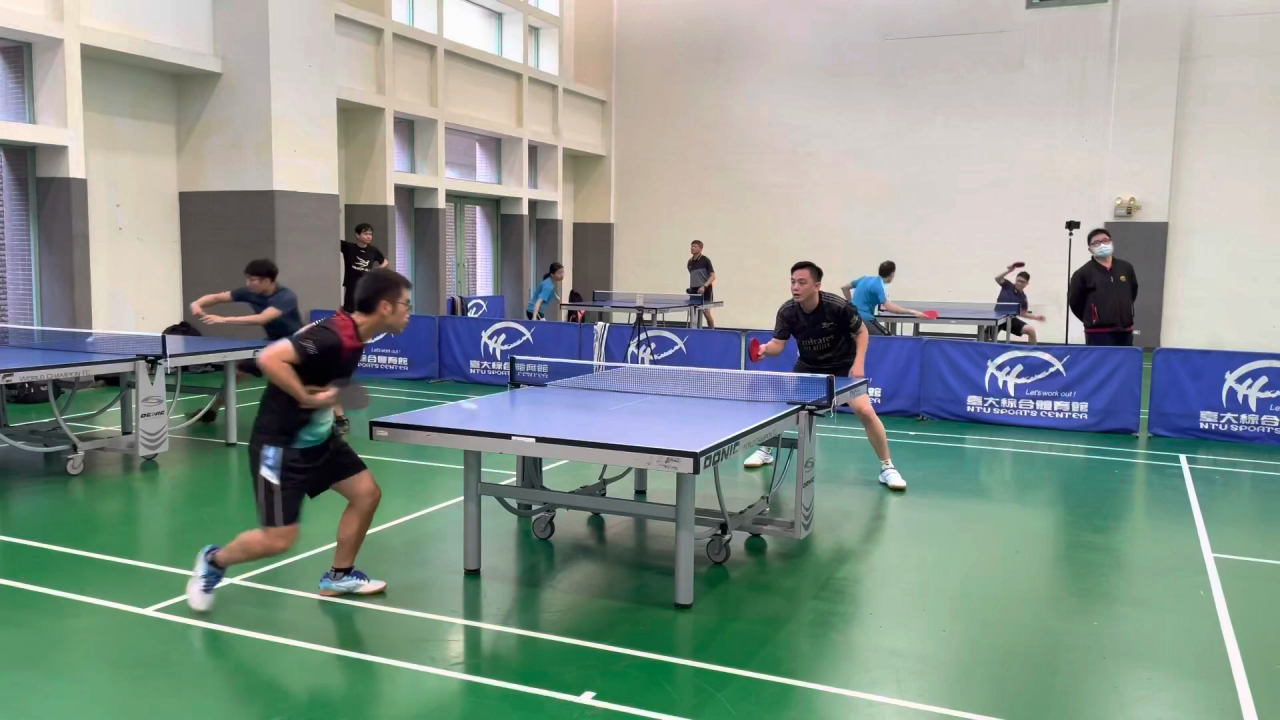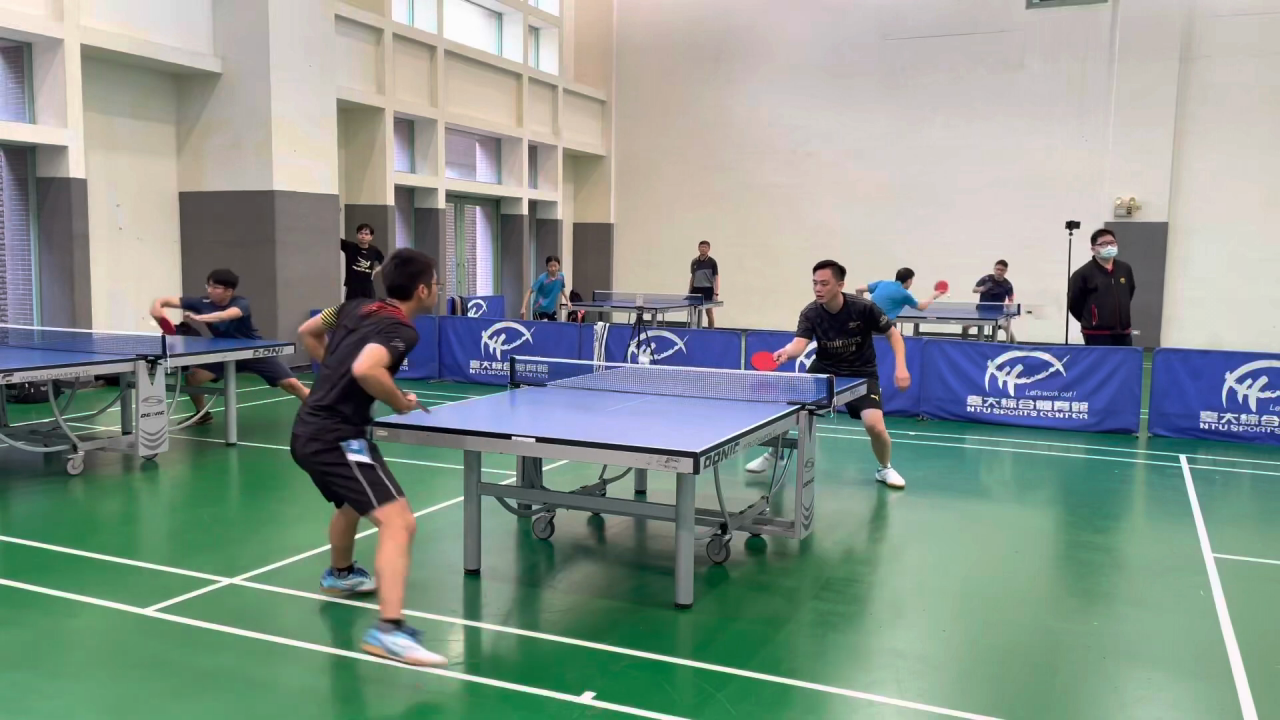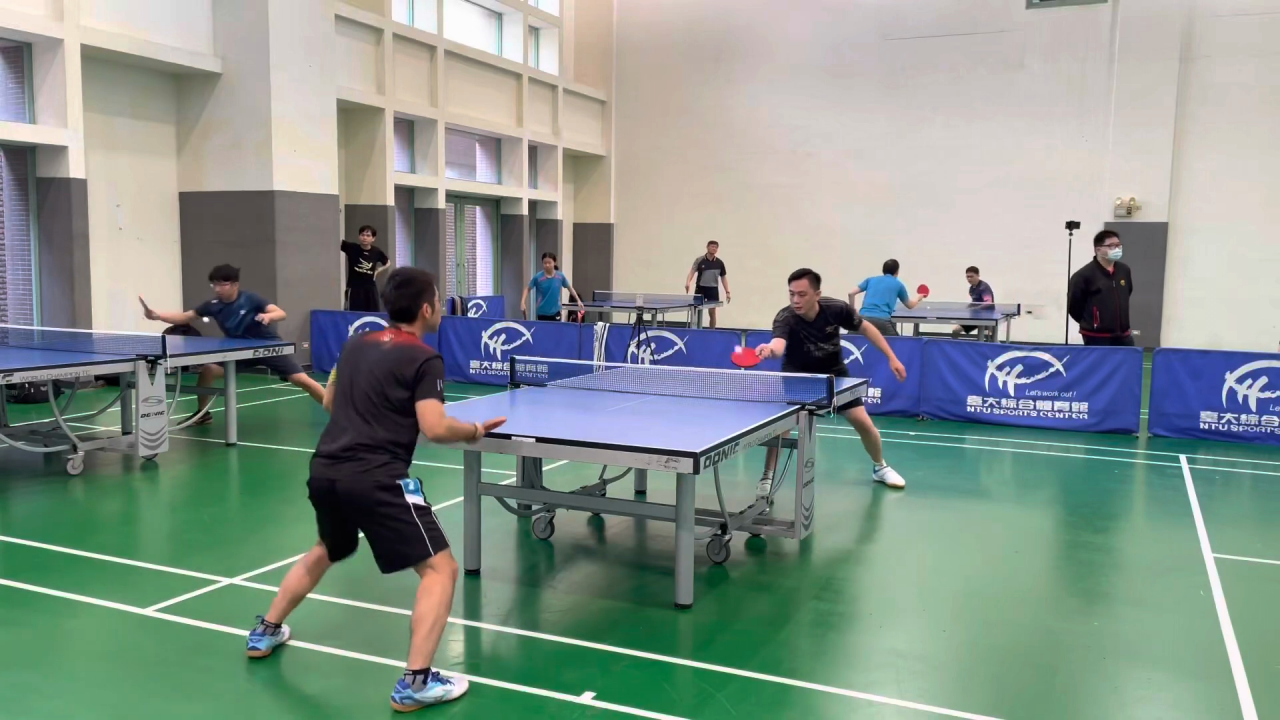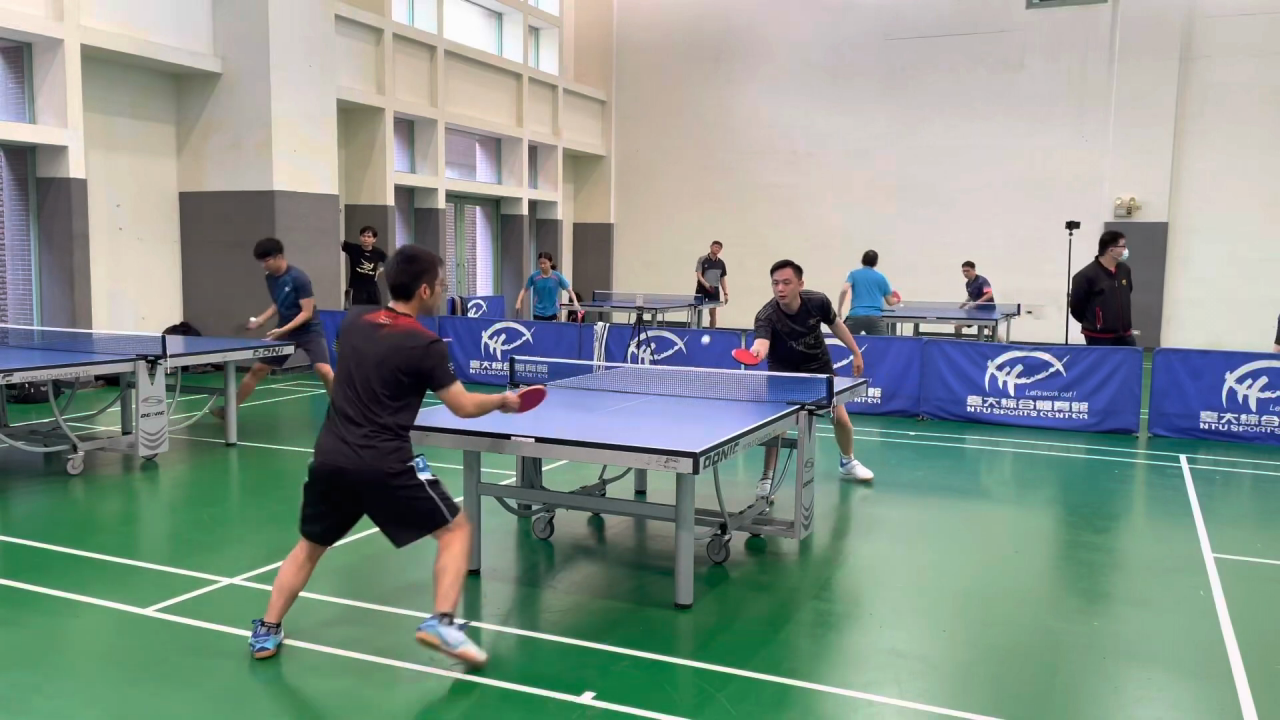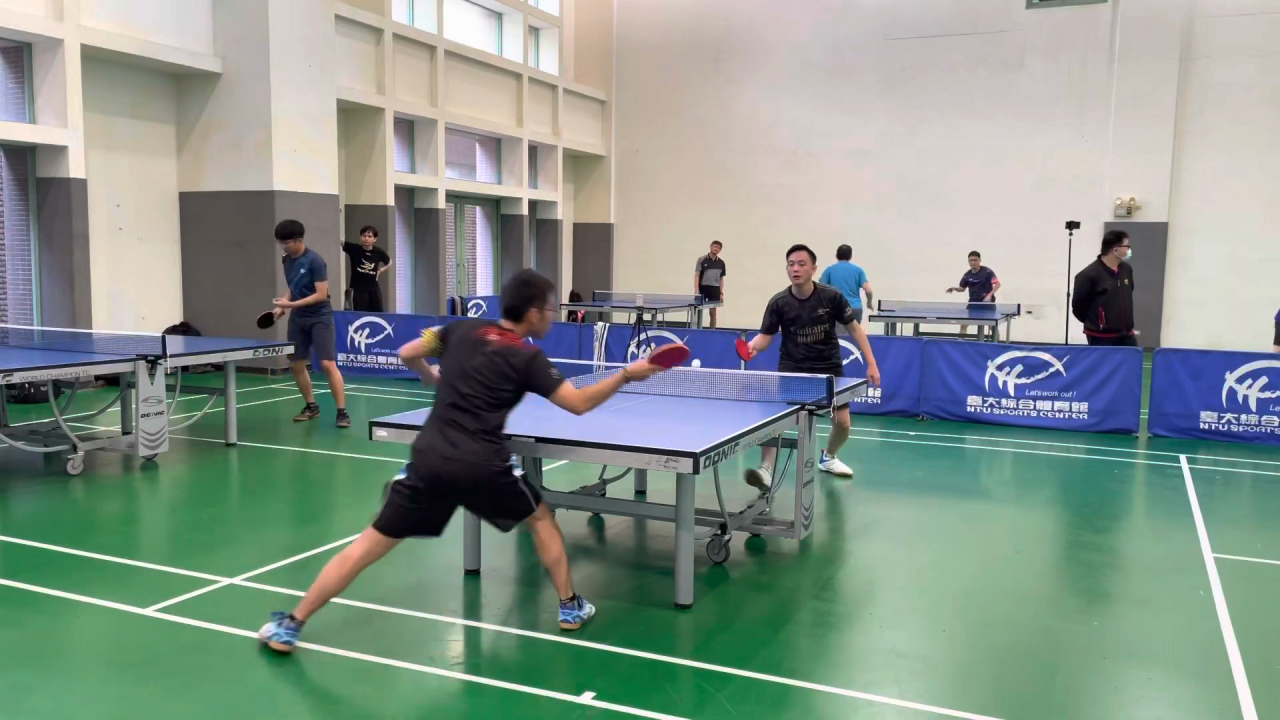
dt=0.3s
person 1, frame 1
left shoulder: (355, 336)
right shoulder: (331, 337)
right elbow: (270, 359)
right wrist: (306, 398)
left hip: (319, 438)
right hip: (282, 443)
left knee: (367, 493)
right knee: (278, 539)
left ankle: (340, 574)
right ankle: (213, 563)
person 1, frame 2
left shoulder: (355, 309)
right shoulder: (398, 327)
left elbow: (308, 332)
right elbow: (365, 369)
right wrist: (397, 399)
left hip: (308, 431)
right hip: (334, 438)
left knee: (353, 499)
right knee: (397, 523)
left ankle: (340, 572)
right ankle: (389, 630)
person 1, frame 3
left shoulder: (356, 344)
right shoulder: (425, 358)
right elbow: (435, 428)
right wrist: (475, 429)
left hip: (324, 471)
right hip: (380, 478)
left knee: (327, 551)
right knee: (440, 571)
left ankle: (265, 631)
right ankle: (416, 681)
person 1, frame 4
left shoulder: (355, 321)
right shoulder: (424, 344)
right elbow: (462, 407)
right wrist: (503, 401)
left hip: (330, 458)
right hip: (385, 464)
left knee: (310, 546)
right knee: (457, 529)
left ankle: (266, 633)
right ankle: (442, 621)
person 1, frame 5
left shoulder: (460, 329)
right shoulder: (525, 357)
left elbow: (408, 354)
right elbow: (579, 403)
left wrist: (429, 373)
right wrist: (627, 374)
left hip: (430, 460)
right hip: (483, 467)
left knee: (370, 543)
right knee: (542, 520)
left ankle: (290, 626)
right ankle: (570, 607)
person 2, frame 1
left shoulder: (838, 306)
right shoulder: (787, 312)
left elbow: (862, 332)
right elbow: (778, 344)
left wrist: (858, 363)
right wrist: (765, 349)
left hip: (843, 366)
right hip: (808, 367)
left knee: (865, 411)
left ankle: (887, 468)
right ankle: (766, 450)
person 2, frame 2
left shoulder: (863, 307)
right shoulder: (810, 313)
left elbow: (893, 334)
right elbow: (799, 344)
left wrist: (900, 366)
right wrist: (785, 352)
left hip: (861, 374)
right hip: (823, 371)
left knee: (875, 426)
left ankle: (885, 468)
right ankle: (772, 457)
person 2, frame 3
left shoulder: (837, 309)
right shoulder: (785, 319)
left elbow: (865, 327)
right elbow: (778, 345)
left wrist: (892, 358)
right wrist: (768, 349)
left hip: (833, 372)
right hip: (797, 373)
left knee: (863, 422)
left ankle: (881, 468)
right ankle: (768, 477)
person 2, frame 4
left shoulder: (818, 301)
right shoulder: (766, 315)
left elbow: (835, 324)
right elbow: (761, 347)
left wrist: (856, 352)
right wrist: (755, 354)
left hip: (820, 368)
right hip: (785, 372)
left knee: (842, 421)
left ankle: (848, 461)
right ankle: (768, 478)
person 2, frame 5
left shoulder: (832, 296)
right shoulder: (778, 303)
left elbow: (853, 328)
right elbow: (765, 338)
left wrist: (871, 363)
right wrist: (753, 346)
left hip: (828, 368)
right hip: (792, 367)
left knee: (843, 424)
left ankle: (828, 458)
right ankle: (766, 470)
person 3, frame 1
left shoulder: (287, 297)
right shoulder: (249, 292)
left elbow: (262, 318)
right elbow: (218, 297)
left wrist: (224, 319)
right wrist: (196, 304)
right hip: (273, 343)
right knee: (235, 373)
right ankle: (211, 412)
person 3, frame 2
left shoulder: (240, 303)
right shoulder: (202, 303)
left elbow: (225, 315)
right elbow: (165, 301)
left wrist: (199, 318)
right wrist: (156, 308)
left knee: (291, 384)
right knee: (192, 375)
right ankle: (202, 414)
person 3, frame 3
left shoulder: (250, 300)
right shoulder: (212, 305)
left elbow: (281, 314)
right elbow: (183, 318)
left wrist: (268, 317)
right wrist: (153, 315)
left knee: (301, 380)
right knee: (207, 371)
right ankle: (202, 413)
person 3, frame 4
left shoulder: (299, 278)
right shoulder: (270, 278)
left elbow: (307, 312)
left wrist: (283, 330)
right wrist: (260, 319)
left hip: (308, 330)
right hip: (282, 332)
left knee: (324, 370)
right knee: (258, 369)
person 3, frame 5
left shoulder: (315, 261)
right shoulder: (286, 259)
left elbow: (321, 295)
left wrist: (291, 304)
right wrist: (283, 307)
left hip: (320, 318)
right hip: (298, 319)
left knee: (327, 365)
right knee: (297, 365)
left ankle: (342, 411)
right ankle: (311, 406)
